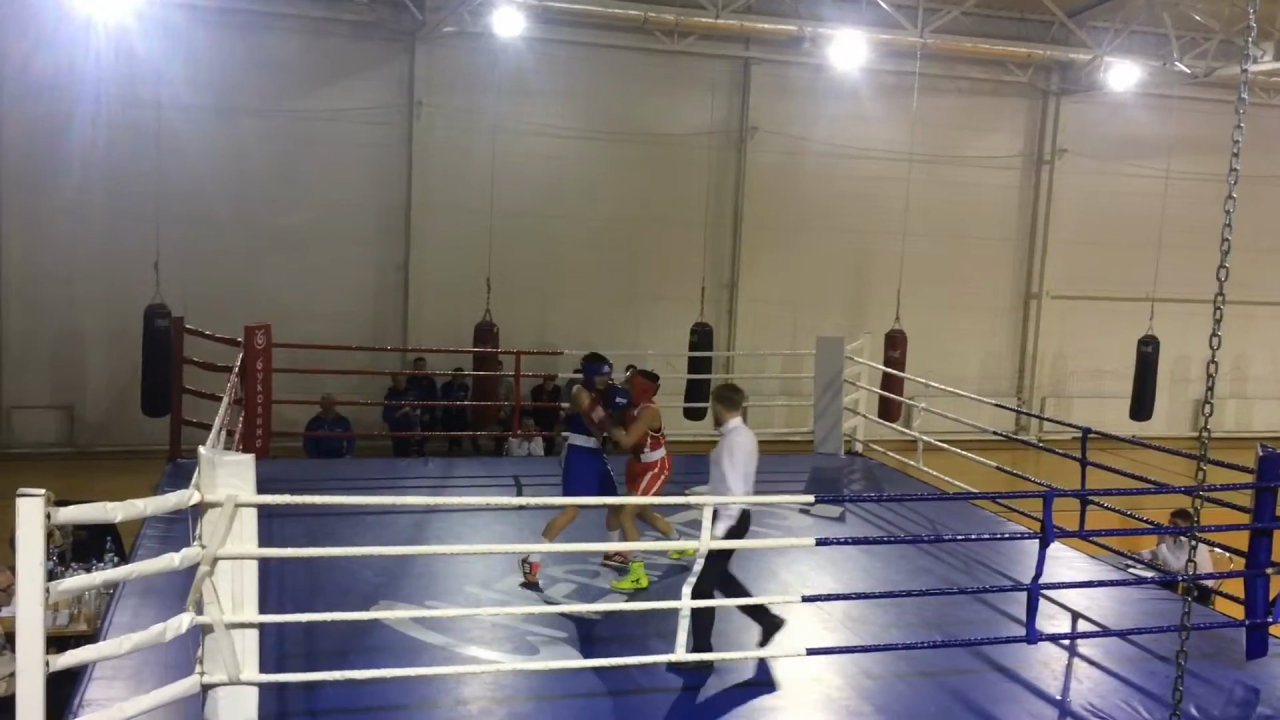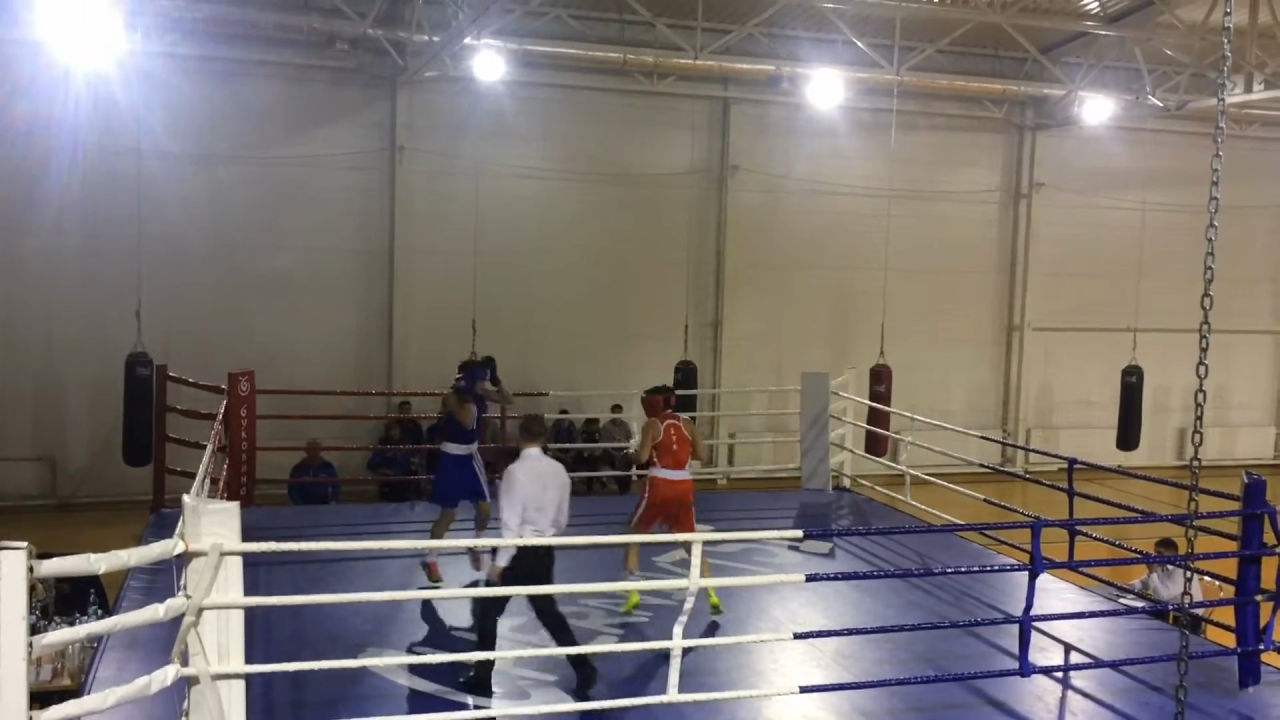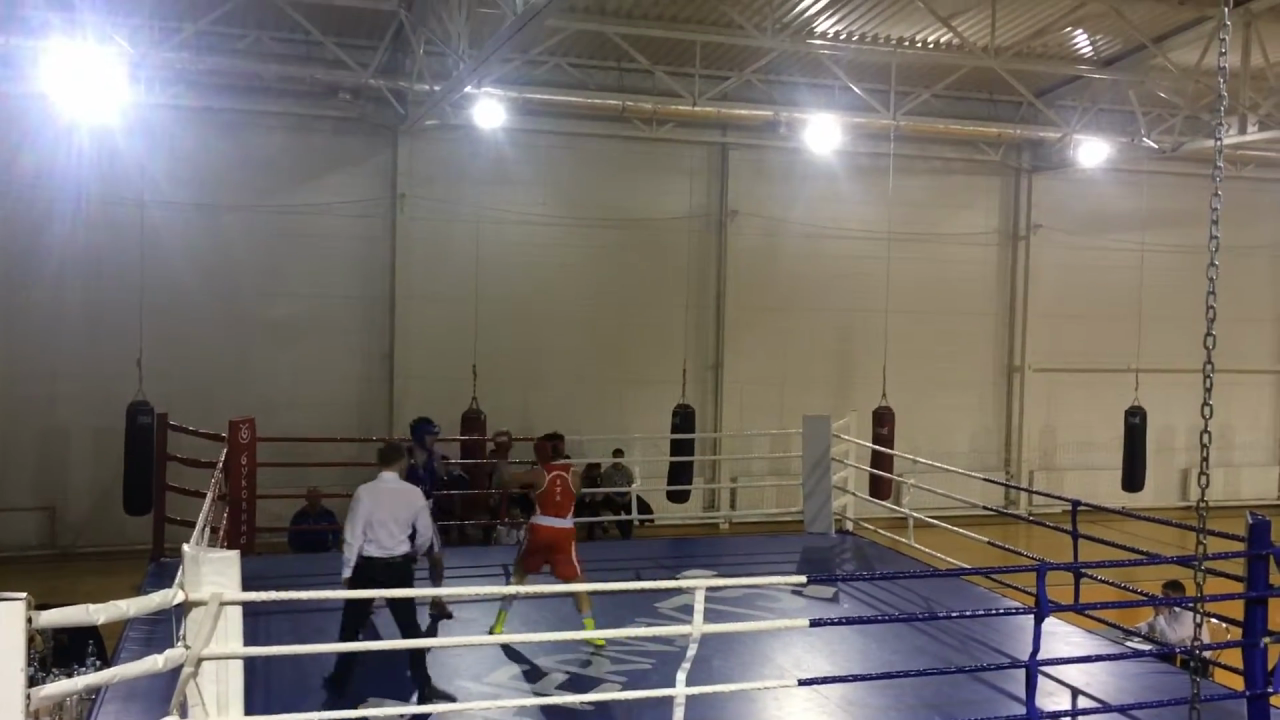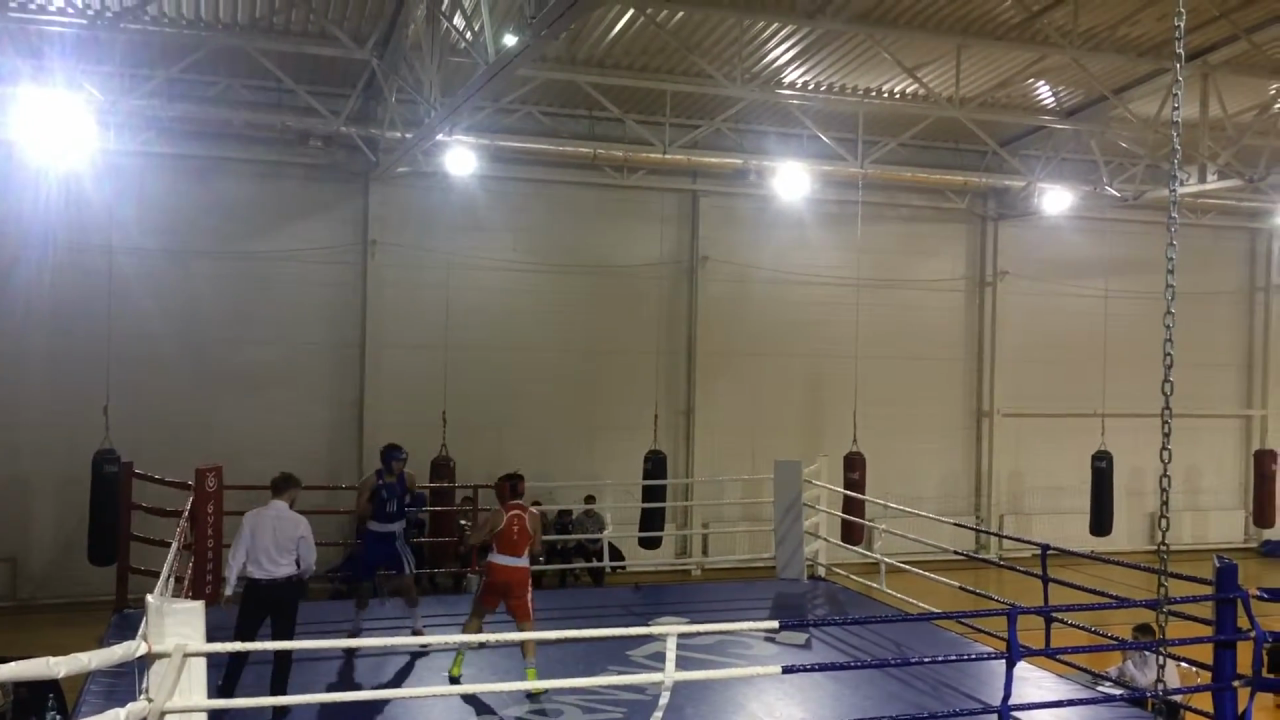
dt=1s
person 1, frame 1
left shoulder: (733, 440)
right shoulder: (741, 435)
left elbow: (734, 491)
left wrist: (718, 529)
left hip: (729, 520)
right hip: (730, 517)
left knee: (704, 584)
right knee: (720, 578)
left ankle: (701, 652)
right ankle: (768, 620)
person 1, frame 2
left shoulder: (515, 471)
right shoulder: (559, 471)
left elbow: (510, 522)
right elbow: (560, 518)
left wrist: (500, 561)
left hip: (521, 552)
right hip: (545, 551)
left knee: (488, 613)
right knee: (549, 613)
left ankle: (482, 679)
right ankle: (584, 671)
person 1, frame 3
left shoulder: (365, 492)
right shoulder: (414, 494)
left elbow: (353, 535)
right elbow: (425, 534)
left wrist: (347, 571)
right wrist: (415, 553)
left hip: (369, 566)
right hip: (400, 565)
left knee: (352, 624)
right knee: (409, 627)
left ankle: (339, 681)
right ankle: (425, 687)
person 1, frame 4
left shoulder: (251, 518)
right shoulder: (299, 522)
left elbow: (237, 555)
right elbow: (309, 561)
left wrist: (229, 587)
right wrist: (300, 577)
left hip: (256, 587)
right hip: (286, 588)
left knee: (243, 641)
right knee: (283, 647)
left ankle: (226, 691)
person 2, frame 1
left shoulder: (648, 412)
right shoulder: (632, 407)
left elbow: (625, 441)
left hip: (654, 467)
right hip: (638, 463)
left knee: (626, 516)
right knee: (643, 512)
left ankle: (638, 575)
right ankle: (682, 547)
person 2, frame 2
left shoulder: (652, 425)
right shoulder: (687, 424)
left elbow: (642, 457)
right elbow: (701, 455)
left wrist: (639, 456)
left hip: (658, 488)
right hip: (684, 487)
right knee: (691, 543)
left ankle: (633, 594)
right ankle: (711, 594)
person 2, frame 3
left shoulder: (538, 473)
right shoulder: (574, 475)
left elbow: (507, 480)
left wrist: (500, 460)
left hip: (539, 531)
right hip: (564, 534)
left knee: (519, 575)
right knee: (577, 583)
left ankle: (499, 624)
right ankle: (590, 631)
person 2, frame 4
left shoulder: (496, 514)
right shoulder: (533, 516)
left elbow: (472, 541)
right elbow: (537, 550)
left wrist: (479, 527)
left hip: (496, 570)
right hip: (520, 574)
left knee: (476, 617)
right knee: (526, 627)
left ankle: (456, 666)
right ankle: (531, 678)
person 3, frame 1
left shoulder: (602, 391)
right shoulder: (582, 394)
right elbow: (599, 430)
right wrist: (611, 409)
left hip: (595, 452)
right hip: (579, 453)
left knee: (616, 503)
right knee: (572, 509)
left ankle: (612, 552)
right ankle: (532, 560)
person 3, frame 2
left shoulder: (480, 394)
right shoulder: (451, 397)
left elbow: (507, 400)
right elbow: (466, 421)
left wrist: (495, 379)
right wrist: (466, 396)
left hip: (471, 456)
right hip: (452, 458)
left knee: (484, 509)
right knee: (448, 512)
left ankle: (475, 547)
right ankle: (430, 561)
person 3, frame 3
left shoulder: (433, 455)
right shoulder: (405, 457)
left elbow: (438, 480)
right wrist: (417, 479)
left knee: (437, 559)
left ankle: (436, 599)
person 3, frame 4
left shoulder: (407, 478)
right shoulder: (371, 480)
left elbow: (417, 499)
right elbow: (359, 512)
left wrist: (417, 500)
right wrist: (379, 500)
left hip: (396, 536)
right hip: (374, 536)
left knee: (408, 582)
right knee: (365, 585)
left ankle: (417, 628)
right ankle: (357, 626)
